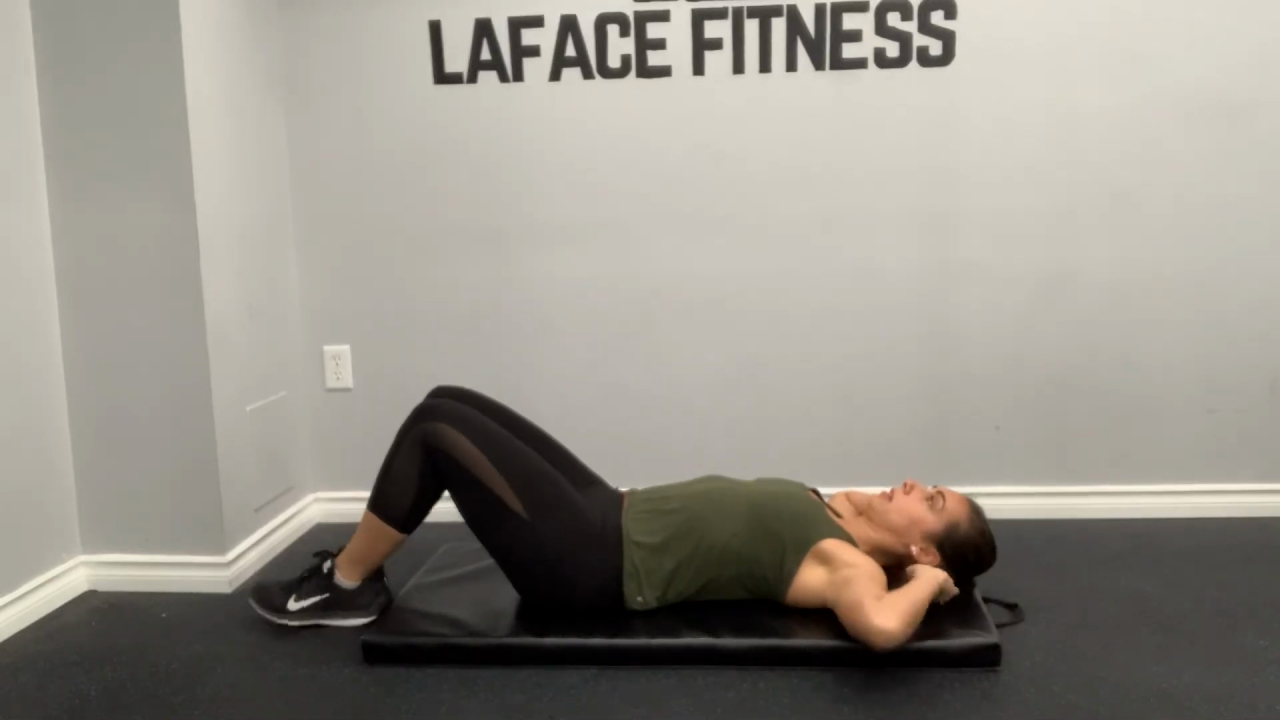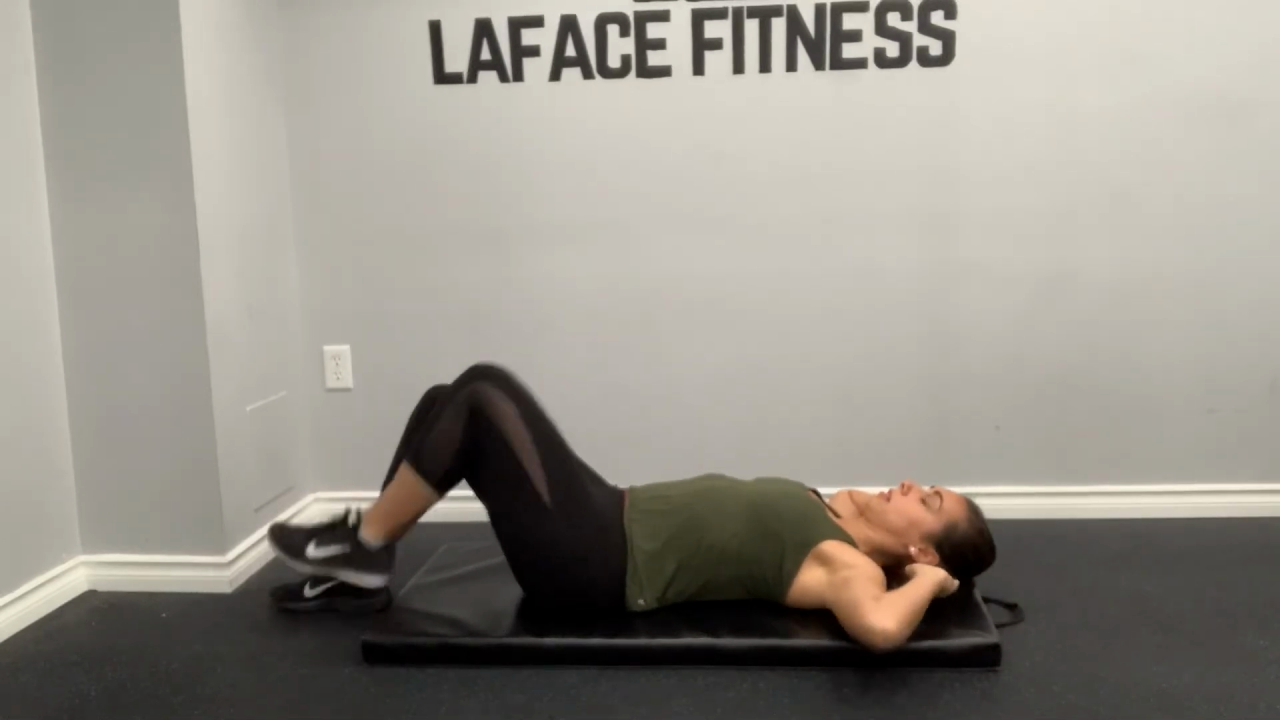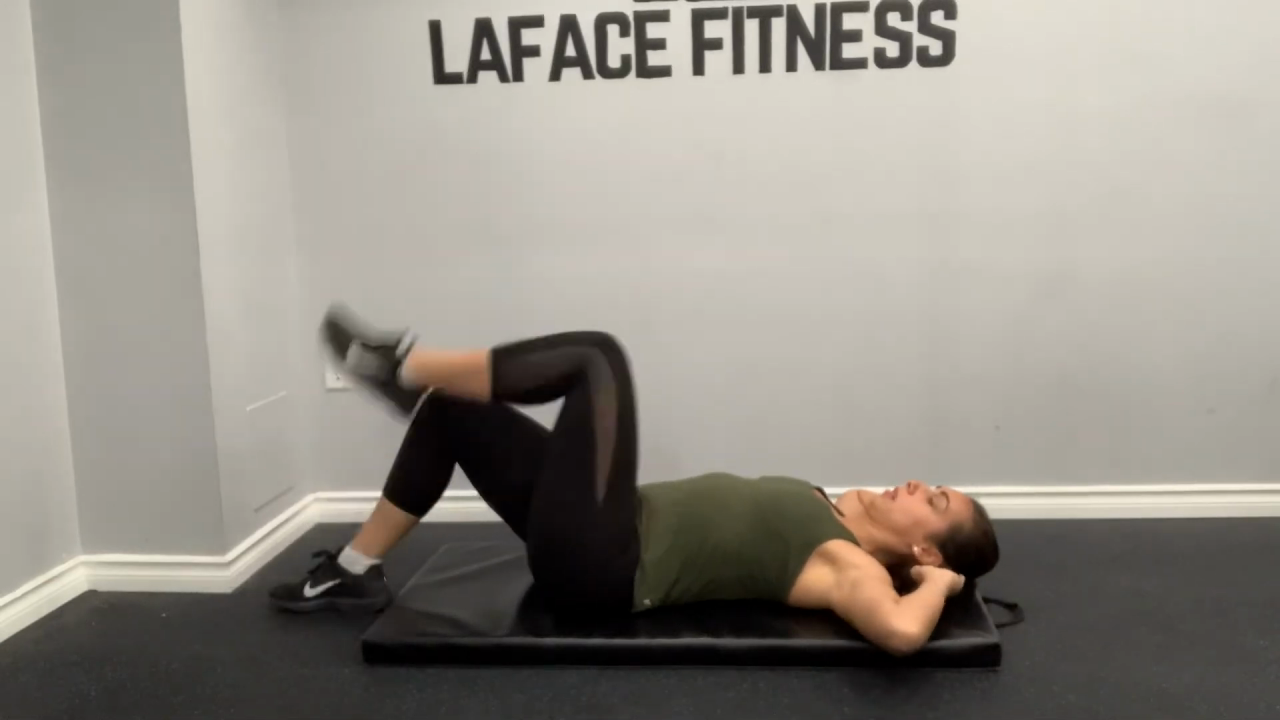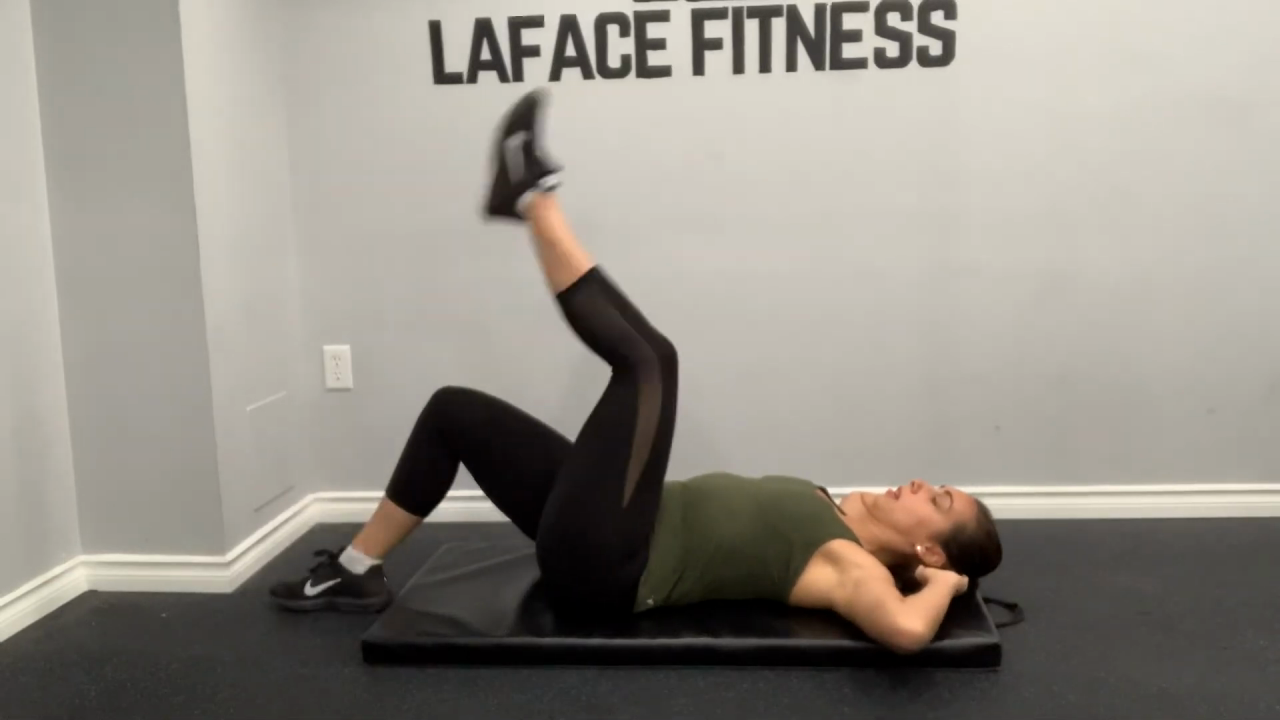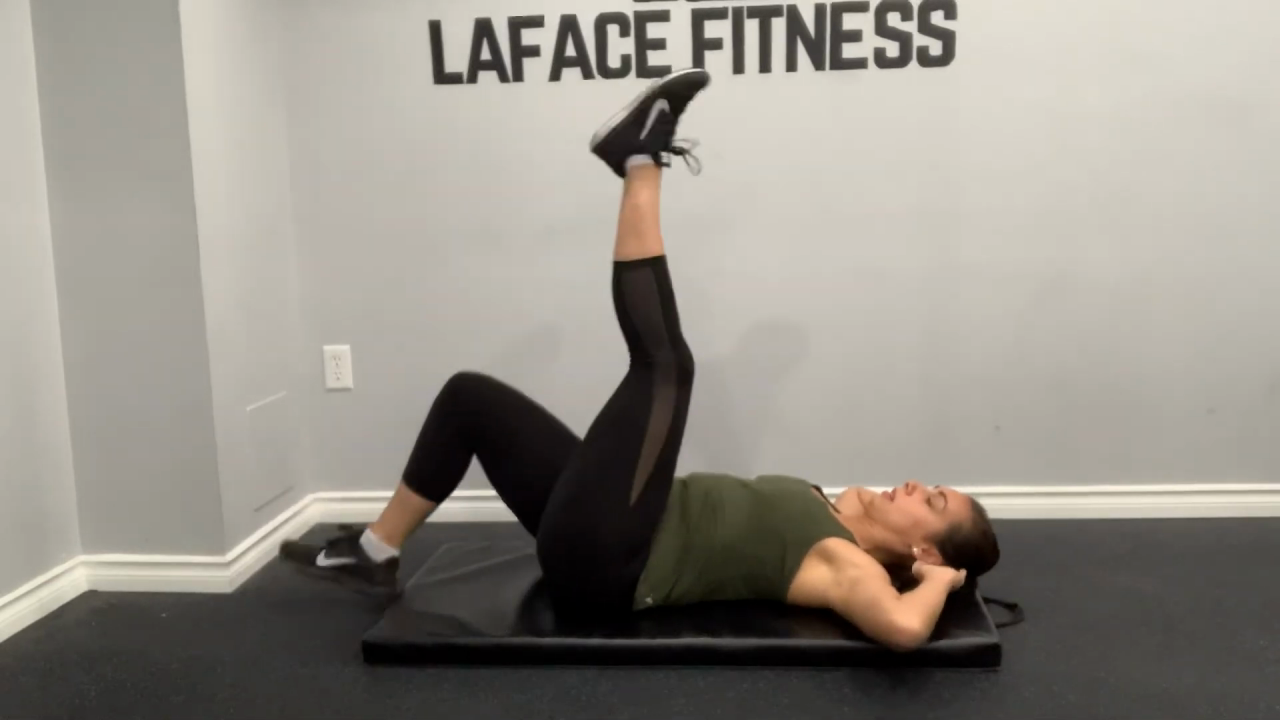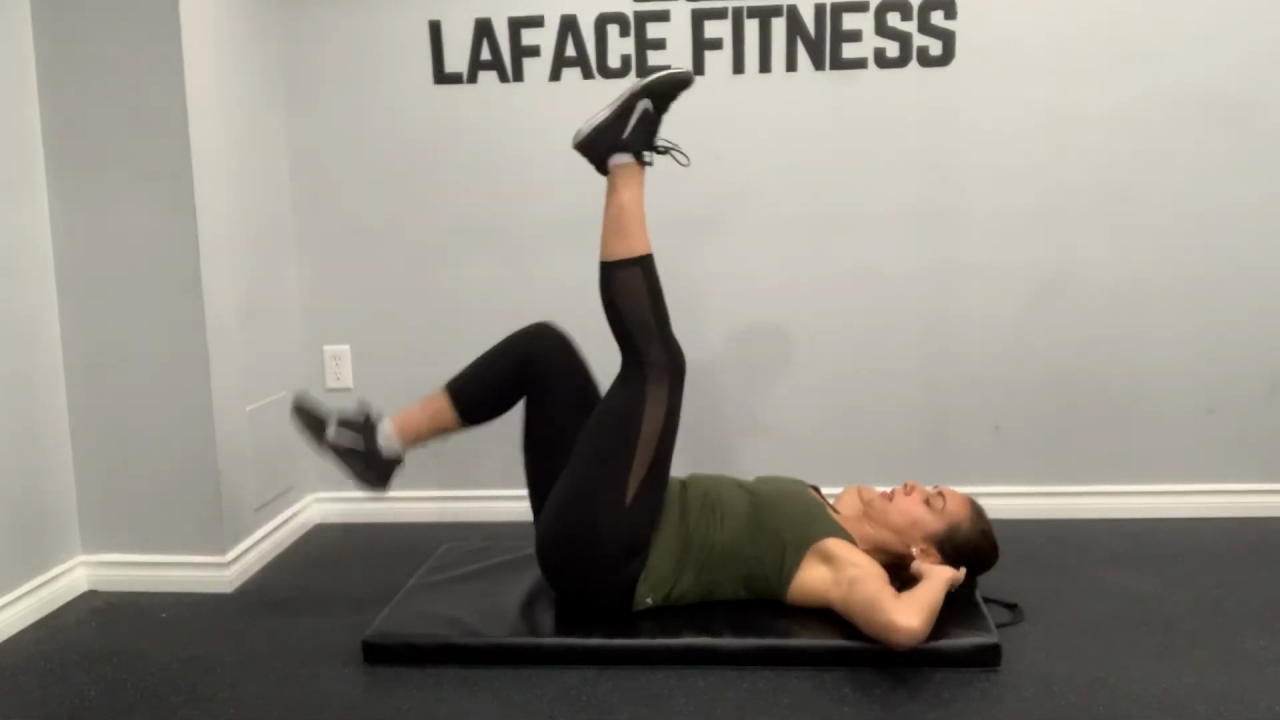
dt=0.2s
person 1, frame 1
left shoulder: (852, 567)
right shoulder: (838, 526)
left elbow: (884, 626)
left wrist: (927, 584)
right wrist: (858, 502)
left hip: (590, 564)
right hip: (612, 515)
left knee: (436, 431)
right knee: (448, 404)
left ankle: (345, 584)
right ankle: (361, 562)
person 1, frame 2
left shoulder: (852, 567)
right shoulder: (838, 524)
left elbow: (880, 628)
left wrist: (926, 583)
right wrist: (858, 504)
left hip: (592, 563)
right hip: (615, 516)
left knee: (484, 390)
right knee: (452, 402)
left ankle: (365, 544)
right ankle: (366, 546)
person 1, frame 3
left shoulder: (855, 566)
right shoulder: (840, 524)
left elbow: (902, 631)
left wrist: (938, 585)
left hip: (598, 563)
right hip: (610, 531)
left knee: (597, 358)
right knee: (451, 406)
left ankle: (407, 369)
right ankle: (356, 568)
person 1, frame 4
left shoulder: (854, 568)
right shoulder: (838, 522)
left elbow: (907, 629)
left wrist: (943, 585)
left hip: (601, 567)
right hip: (598, 543)
left knee: (649, 359)
right knee: (454, 408)
left ankle: (534, 195)
right ankle: (356, 570)
person 1, frame 5
left shoulder: (851, 567)
right shoulder: (836, 524)
left elbow: (904, 627)
left wrist: (941, 580)
right wrist: (855, 500)
left hip: (599, 562)
right hip: (595, 538)
left knee: (663, 362)
right knee: (468, 396)
right ankle: (373, 552)
person 1, frame 6
left shoulder: (852, 569)
right shoulder: (836, 523)
left elbow: (902, 626)
left wrist: (938, 581)
left hip: (600, 561)
right hip: (594, 540)
left knee: (655, 361)
right knee: (544, 345)
right ankle: (382, 440)
